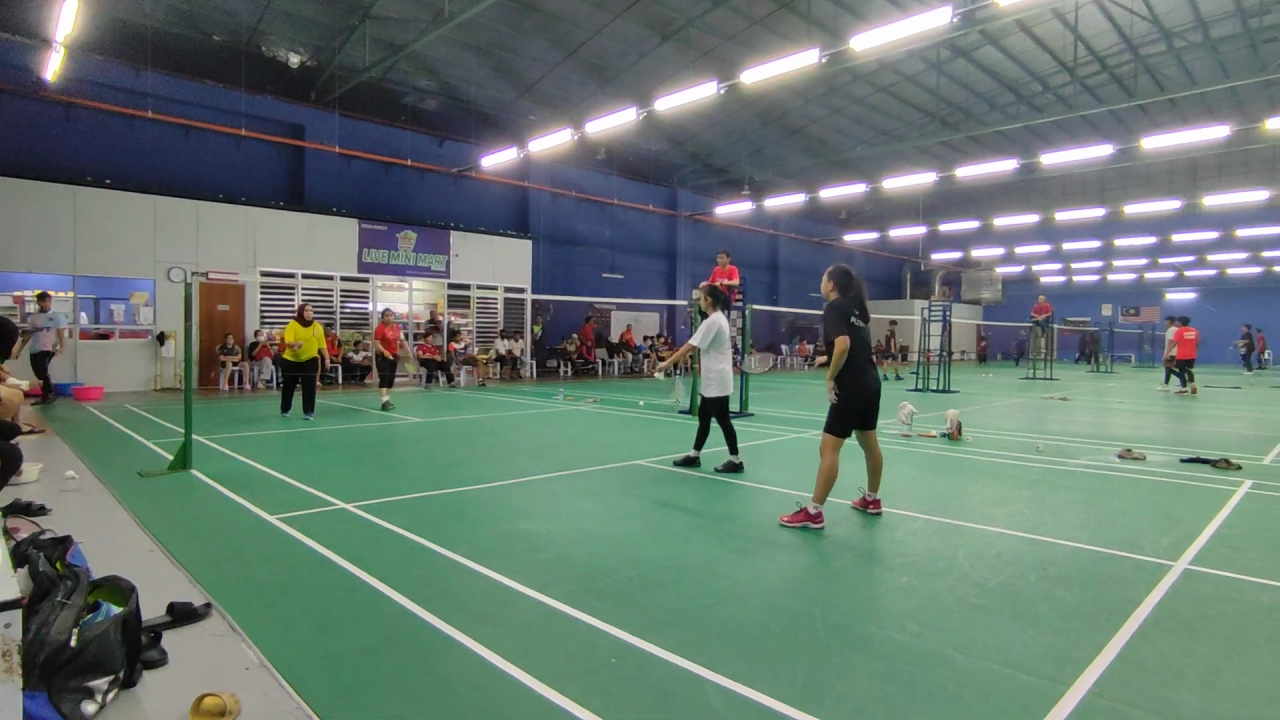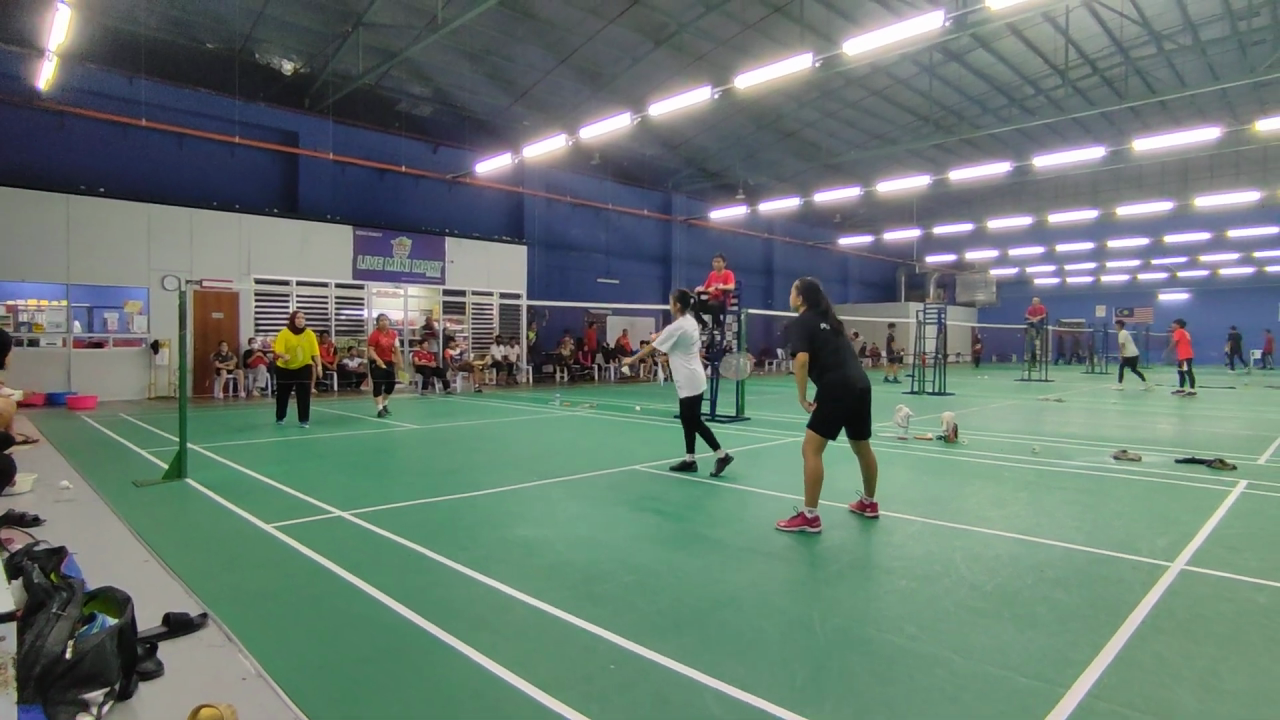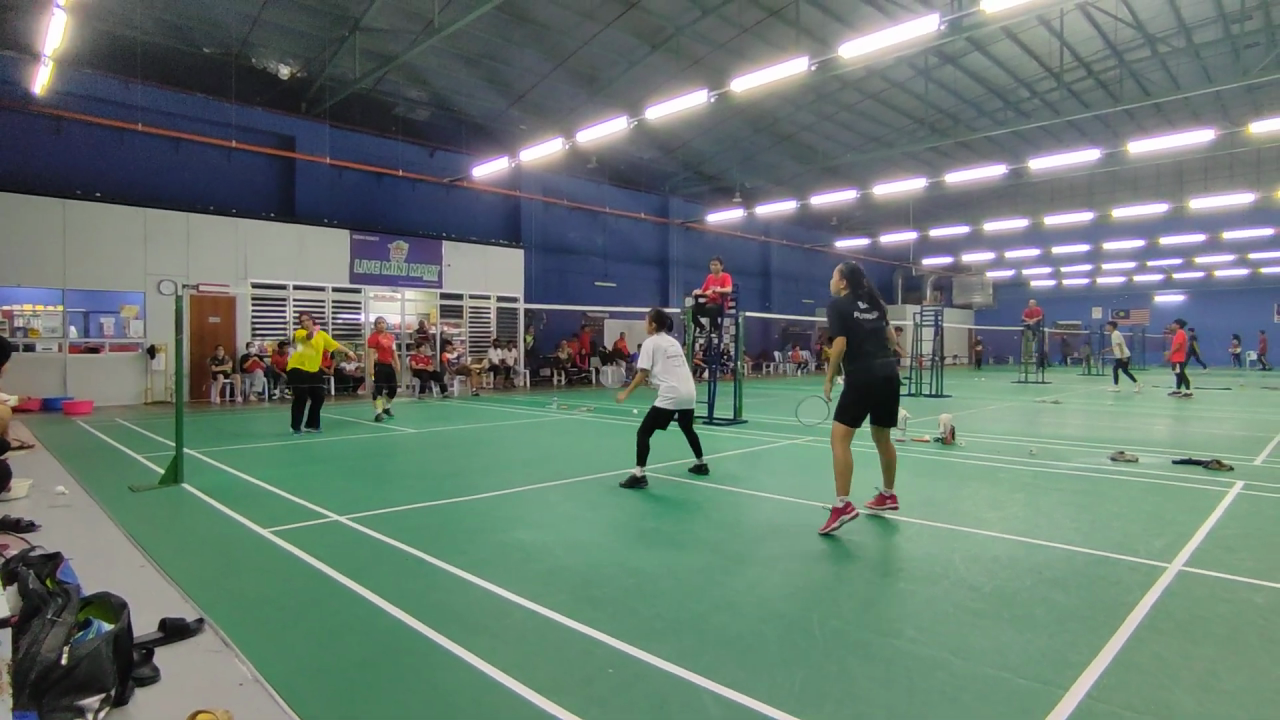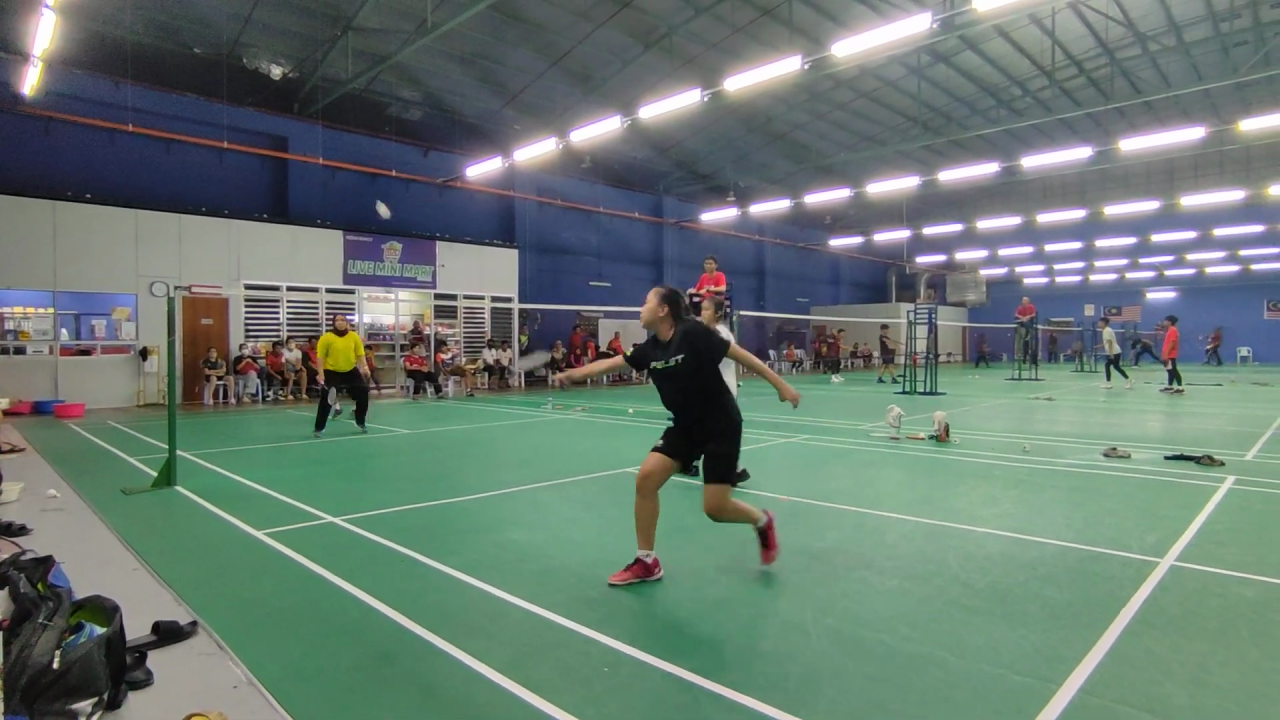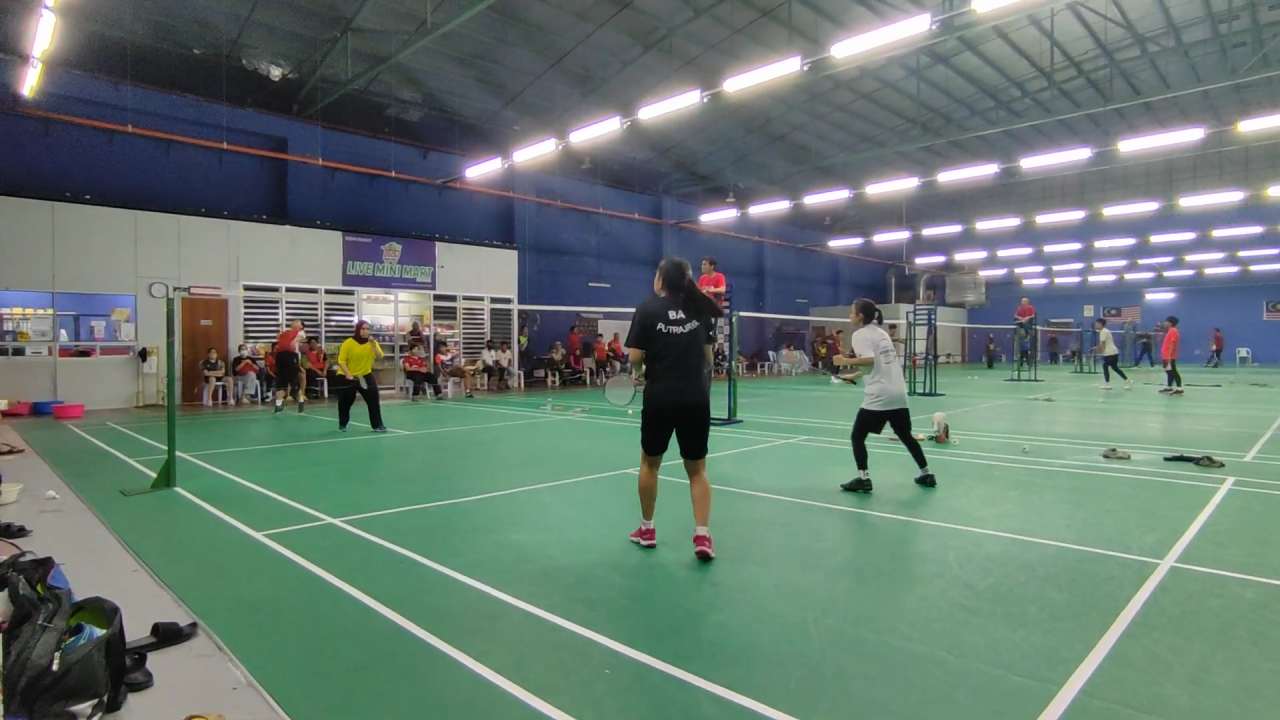
dt=1s
person 1, frame 1
left shoulder: (834, 307)
right shoulder: (856, 308)
left elbow: (842, 345)
left wrist: (830, 378)
right wrist: (829, 360)
left hip: (852, 387)
right hip: (871, 384)
left knee: (829, 448)
right knee: (869, 442)
left ankle: (813, 512)
right ankle: (872, 499)
person 1, frame 2
left shoulder: (802, 322)
right shoulder: (828, 319)
left elbow: (802, 360)
left wrist: (802, 397)
left hip: (836, 389)
right hip: (861, 385)
left knee: (811, 450)
right knee: (862, 447)
left ankle: (810, 516)
right ankle: (869, 502)
person 1, frame 3
left shoulder: (838, 305)
right shoulder: (872, 304)
left elbow: (840, 346)
right elbow: (892, 339)
left wrist: (828, 379)
left hip: (863, 378)
right hip: (889, 376)
left knee: (840, 440)
right knee: (882, 437)
left ankle: (843, 506)
right ankle: (887, 494)
person 1, frame 4
left shoulder: (693, 334)
right shoulder: (649, 349)
left elbow: (741, 356)
right elbow: (612, 364)
left wrist: (781, 384)
right wrist: (570, 375)
left hip: (719, 426)
right hip: (685, 427)
left knee: (716, 508)
right knee: (646, 479)
left ankle: (762, 521)
right ankle: (646, 562)
person 1, frame 5
left shoulder: (647, 310)
right shoulder: (700, 310)
left elbow: (635, 358)
right elbow: (708, 358)
left wrist: (642, 369)
left hip: (659, 398)
right hip: (695, 398)
left knee: (650, 464)
right knee: (696, 470)
left ankle: (646, 528)
right ankle: (701, 535)
person 2, frame 1
left shoulder: (712, 322)
right shoulder: (718, 318)
left elbow: (691, 346)
left wrist: (667, 363)
right wrist: (685, 352)
left hip: (717, 381)
right hip: (712, 380)
left knee: (722, 419)
right knee: (704, 418)
left ankle: (735, 460)
right ankle: (694, 455)
person 2, frame 2
left shoulder: (677, 328)
right shoulder: (691, 322)
left elbow: (652, 348)
left wrist: (632, 359)
right wrist: (658, 335)
left hip: (689, 383)
right hip: (693, 380)
left knee: (695, 422)
right knee: (687, 420)
left ankle: (722, 455)
right ankle: (690, 460)
person 2, frame 3
left shoulder: (650, 343)
right shoulder: (673, 342)
left elbow: (643, 374)
left wrist: (626, 392)
left hip: (671, 395)
right hip: (689, 393)
left knee: (644, 433)
right knee: (687, 428)
left ankle: (639, 475)
right ankle: (701, 464)
person 2, frame 4
left shoulder: (714, 334)
right shoulder: (725, 333)
right elbow: (734, 360)
right wrist: (733, 381)
right hip: (726, 390)
left ankle: (738, 470)
person 2, frame 5
left shoulder: (859, 335)
right shoulder: (881, 333)
left elbow: (869, 360)
left wrist: (846, 361)
right wrist: (855, 375)
left hip: (879, 396)
right hip: (899, 394)
left knee: (857, 436)
right knee: (905, 436)
left ankle: (863, 478)
right ankle: (926, 473)
